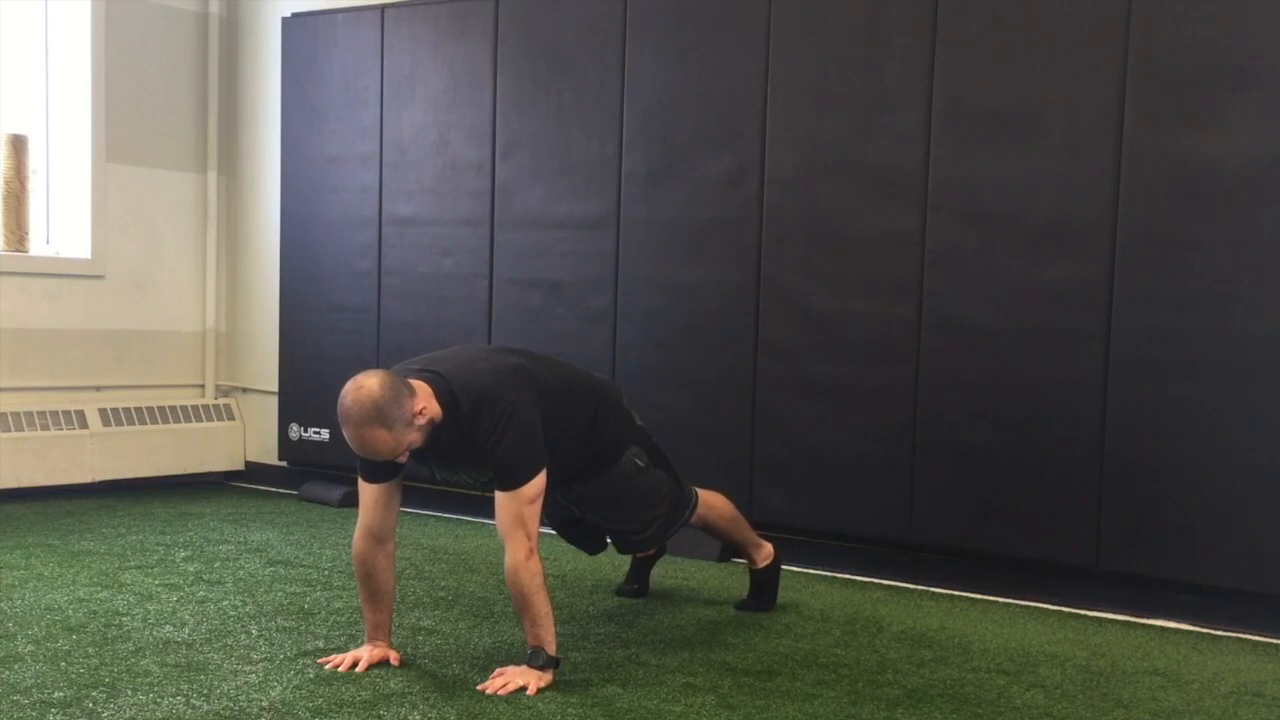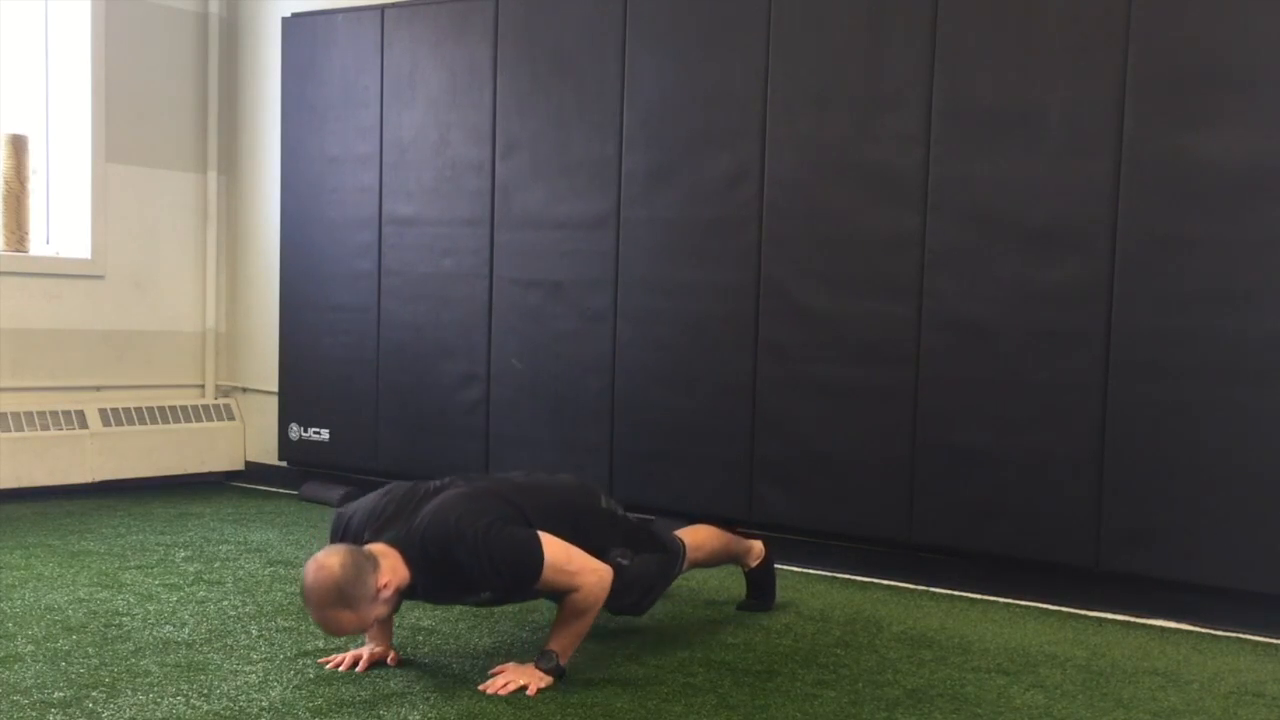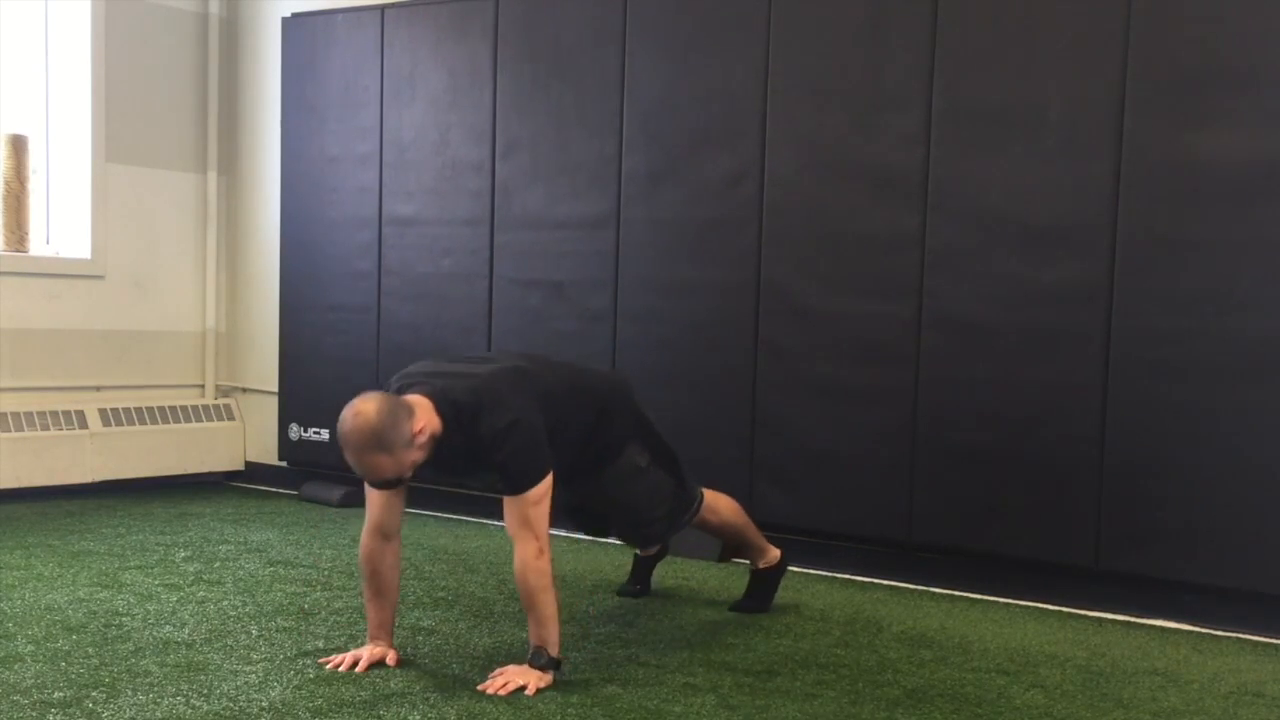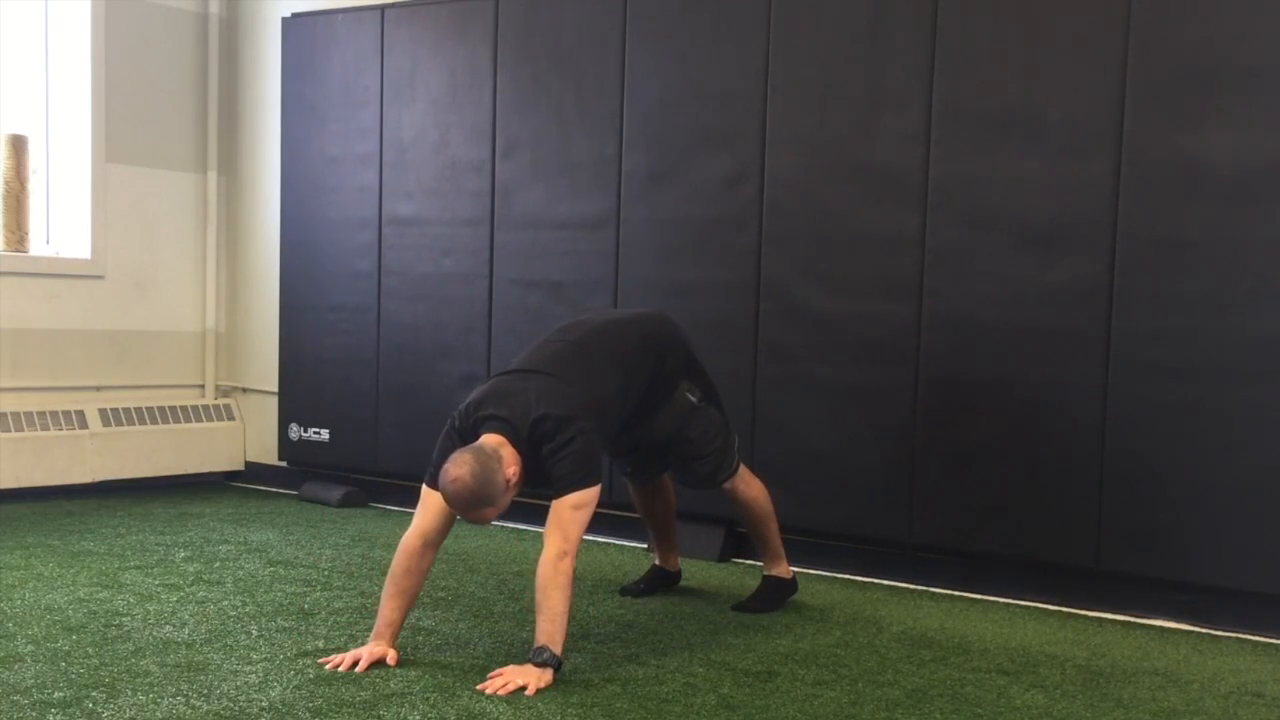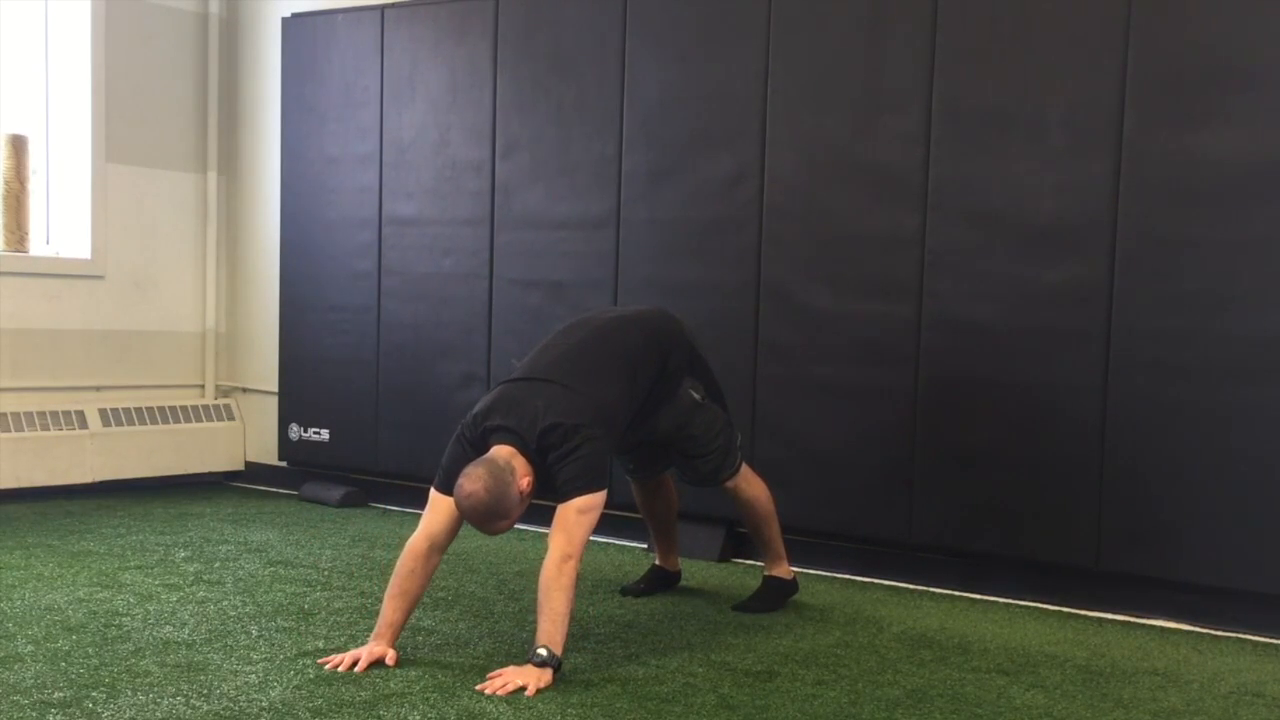
dt=1s
person 1, frame 1
left shoulder: (497, 409)
right shoulder: (381, 414)
left elbow: (520, 548)
right elbow: (374, 536)
left wrist: (541, 662)
right wrist: (377, 640)
left hip: (597, 435)
right hip: (546, 457)
left knee: (677, 510)
right knee: (591, 538)
left ankle: (761, 557)
right ankle: (646, 552)
person 1, frame 2
left shoulder: (466, 543)
right shoulder: (354, 532)
left elbow: (594, 577)
left wrist: (547, 665)
right wrist: (378, 640)
left hip: (580, 528)
right hip: (533, 516)
left knee: (672, 555)
left ankle: (752, 555)
right ankle: (645, 530)
person 1, frame 3
left shoulder: (501, 422)
right shoulder: (388, 417)
left elbow: (530, 545)
right elbow: (380, 534)
left wrist: (543, 662)
right wrist: (378, 639)
left hip: (602, 421)
right hip: (554, 444)
left knee: (679, 507)
right knee: (613, 517)
left ankle: (766, 558)
right ankle: (649, 551)
person 1, frame 4
left shoulder: (568, 436)
right shoulder: (463, 433)
left elbow: (559, 551)
right elbow: (422, 538)
left wrist: (543, 662)
right wrist: (381, 638)
left hip: (659, 359)
right hip: (599, 347)
left knee: (723, 473)
right knee: (645, 474)
left ankle: (778, 572)
right ankle: (667, 565)
person 1, frame 5
left shoulder: (575, 442)
right shoulder: (473, 438)
left elbow: (564, 555)
right elbow: (428, 541)
left wrist: (543, 662)
right wrist: (382, 638)
left hip: (662, 354)
right hip: (602, 340)
left knee: (726, 472)
right knee: (648, 472)
left ankle: (779, 572)
right ankle: (667, 566)
